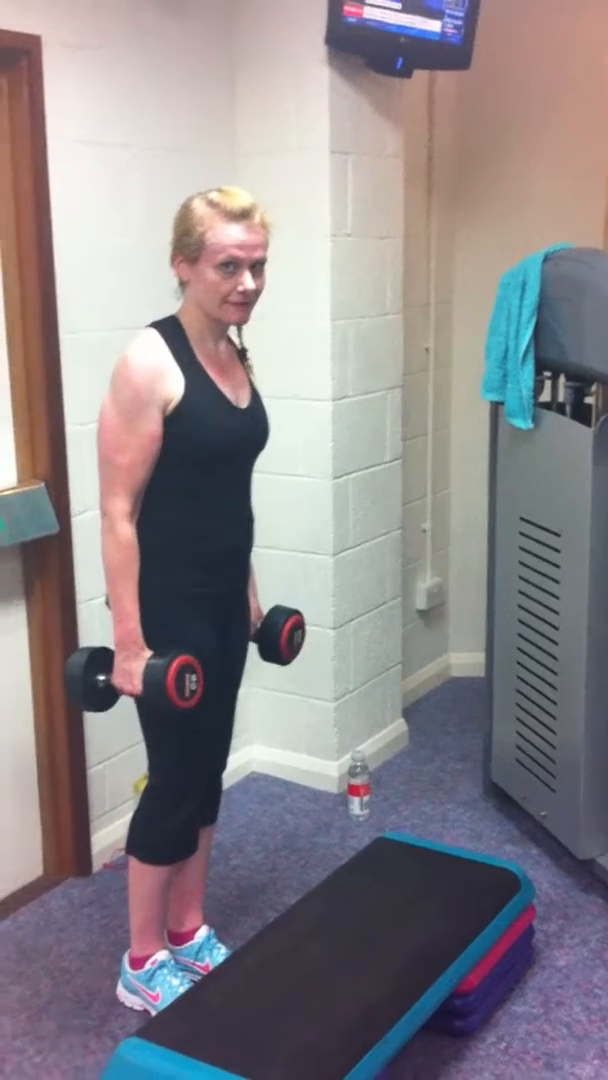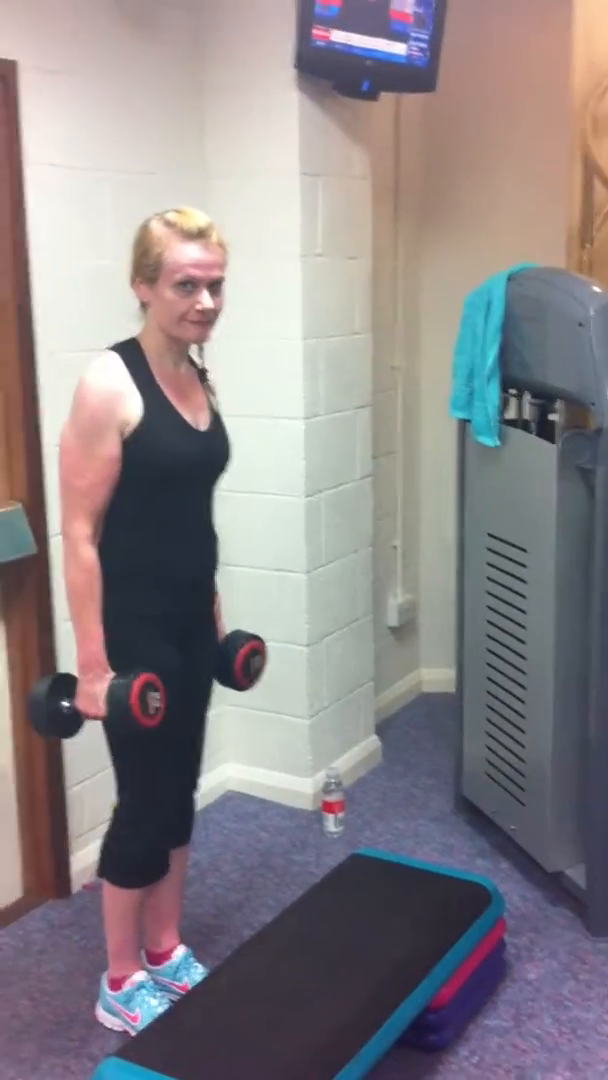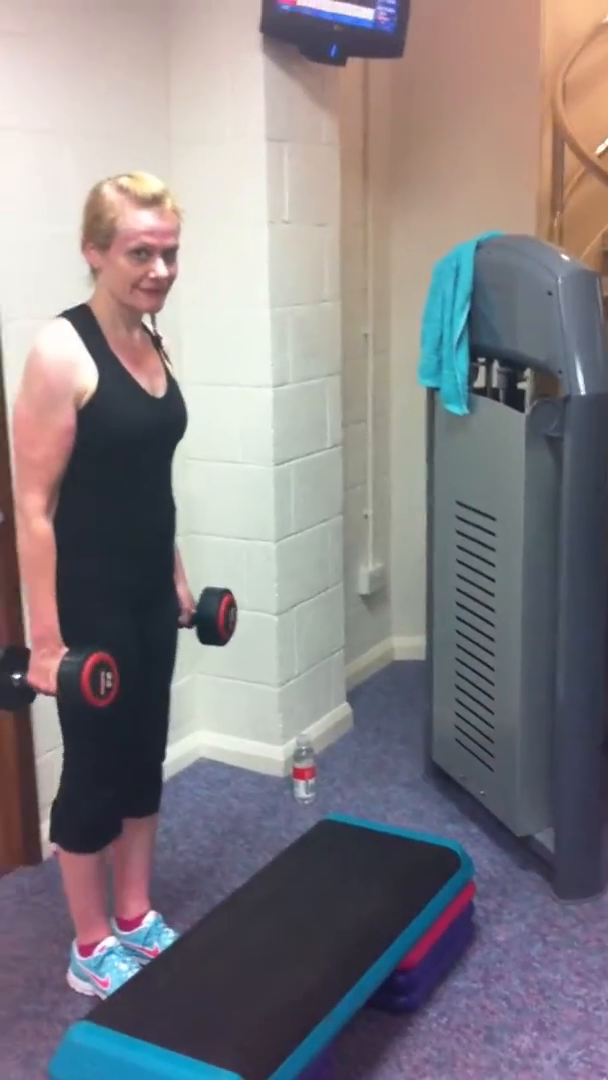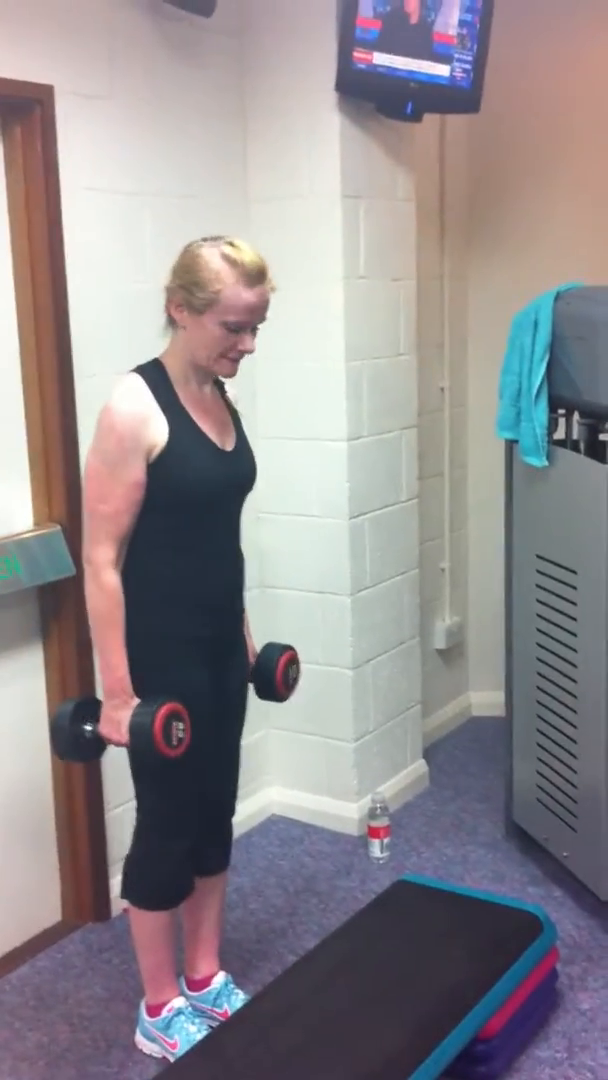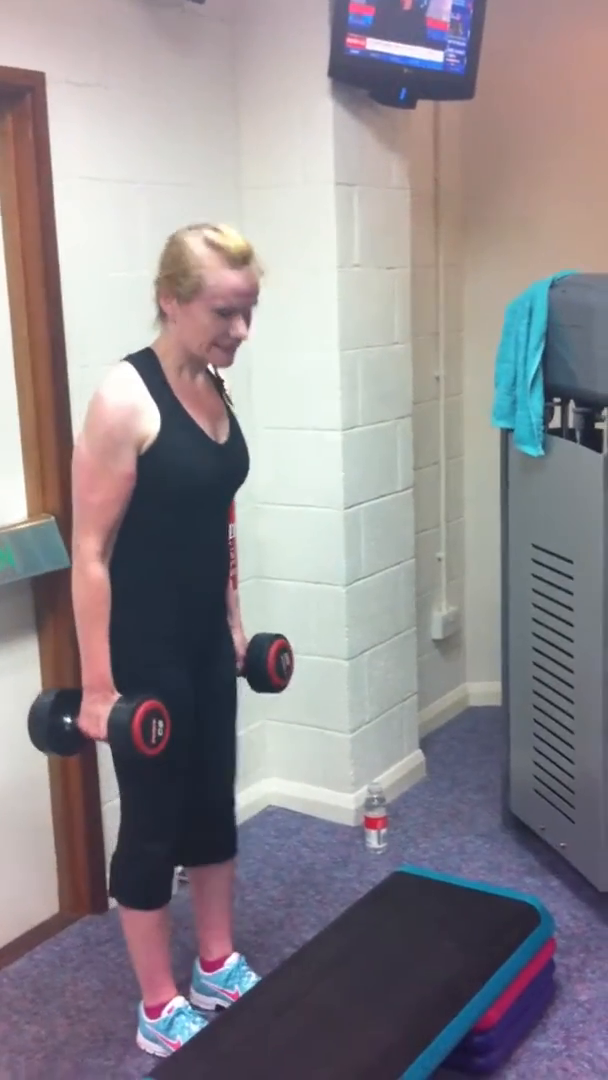
dt=1s
person 1, frame 1
left shoulder: (235, 355)
right shoulder: (149, 362)
right elbow: (118, 511)
left wrist: (249, 592)
right wrist: (129, 639)
left hip: (221, 600)
right hip: (167, 606)
left knee: (208, 770)
right knee: (174, 777)
left ankle: (190, 934)
right ankle: (142, 963)
person 1, frame 2
left shoulder: (197, 377)
right shoulder: (109, 385)
right elbow: (79, 533)
right wrist: (92, 662)
left hip: (190, 620)
right hip: (133, 627)
left knee: (178, 790)
right knee: (144, 800)
left ankle: (167, 953)
right ankle: (121, 984)
person 1, frame 3
left shoulder: (151, 343)
right shoulder: (61, 353)
right elbow: (33, 506)
left wrist: (178, 577)
right wrist: (45, 637)
left hip: (147, 595)
right hip: (89, 602)
left knee: (144, 756)
right knee: (95, 770)
left ankle: (137, 920)
right ankle: (91, 949)
person 1, frame 4
left shoulder: (220, 398)
right shoulder: (134, 408)
right elbow: (103, 559)
left wrist: (245, 633)
right wrist: (117, 689)
left hip: (220, 645)
right hip: (160, 654)
left knee: (214, 813)
right knee: (167, 823)
left ankle: (206, 980)
right ankle: (159, 1009)
person 1, frame 5
left shoulder: (213, 389)
right shoulder: (124, 398)
right elbow: (89, 553)
left wrist: (235, 623)
right wrist: (97, 686)
left hip: (205, 639)
right hip: (144, 650)
left knee: (212, 802)
right knee: (153, 820)
left ankle: (218, 968)
right ankle: (159, 1009)
